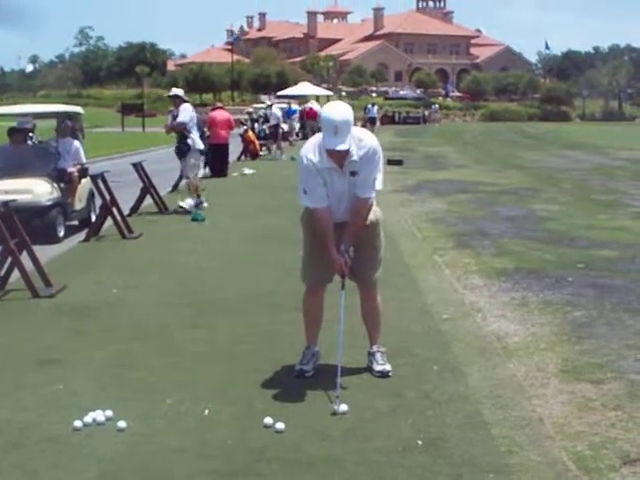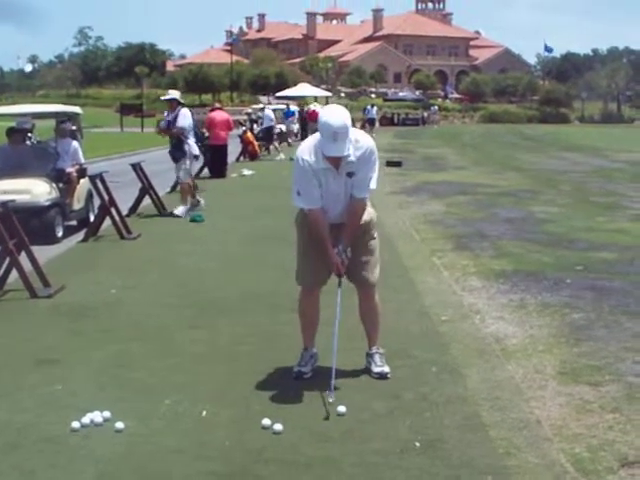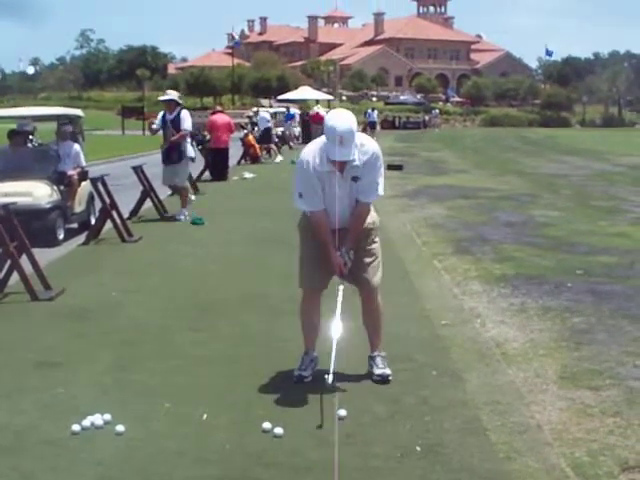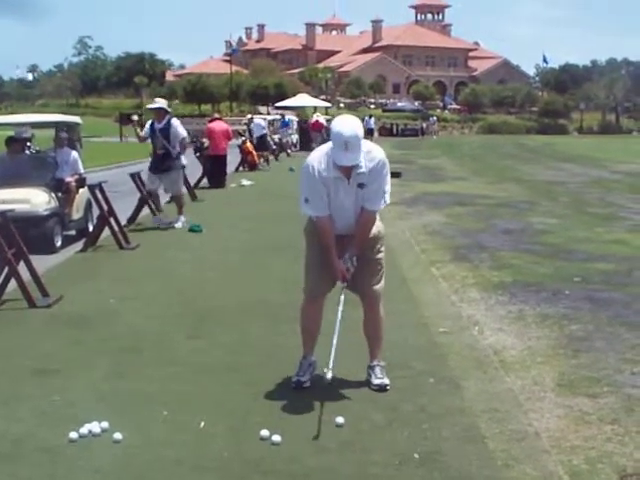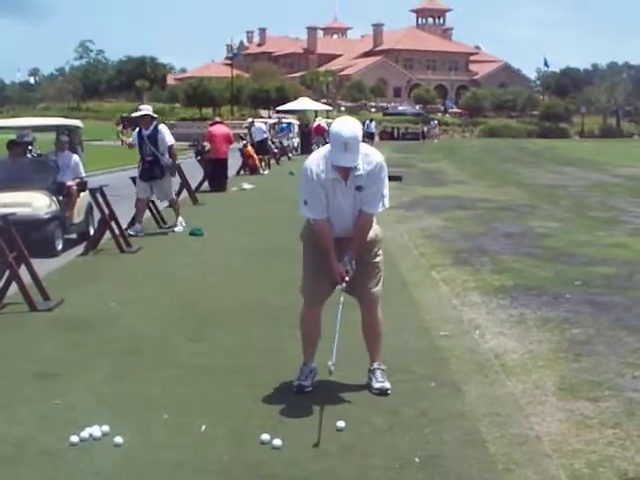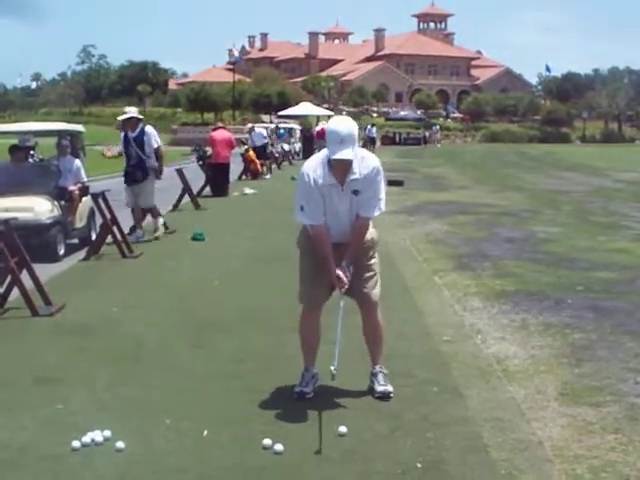
dt=0.2s
person 1, frame 1
left shoulder: (369, 145)
right shoulder: (309, 155)
left elbow: (363, 200)
right elbow: (320, 209)
left wrist: (348, 244)
right wrist: (332, 252)
left hip: (362, 219)
right hip: (321, 220)
left knee: (369, 285)
right knee: (314, 286)
left ankle: (375, 349)
right ankle: (311, 350)
person 1, frame 2
left shoulder: (365, 146)
right shoulder: (305, 156)
left elbow: (359, 200)
right elbow: (313, 210)
left wrist: (345, 244)
right wrist: (329, 251)
left hip: (356, 220)
right hip: (316, 222)
left knee: (367, 285)
right knee: (309, 287)
left ankle: (374, 351)
right ankle: (308, 351)
person 1, frame 3
left shoulder: (370, 151)
right shoulder: (309, 159)
left elbow: (364, 204)
right elbow: (316, 212)
left wrist: (348, 246)
right wrist: (331, 253)
left hip: (359, 224)
right hip: (319, 226)
left knee: (370, 289)
right knee: (311, 291)
left ankle: (376, 354)
right ankle: (309, 355)
person 1, frame 4
left shoulder: (376, 159)
right shoulder: (315, 164)
left elbow: (370, 211)
right elbow: (322, 217)
left wrist: (353, 253)
right wrist: (335, 259)
left hip: (365, 232)
right hip: (324, 232)
left knee: (372, 298)
right knee: (313, 296)
left ankle: (375, 363)
right ankle: (307, 360)
person 1, frame 5
left shoulder: (374, 162)
right shoulder: (313, 167)
left elbow: (367, 215)
right elbow: (320, 220)
left wrist: (351, 256)
right wrist: (333, 262)
left hip: (362, 236)
right hip: (322, 237)
left knee: (370, 301)
right knee: (312, 301)
left ankle: (376, 367)
right ankle: (308, 366)
person 1, frame 6
left shoulder: (371, 166)
right shoulder: (310, 172)
left elbow: (364, 219)
right elbow: (317, 227)
left wrist: (348, 262)
right wrist: (331, 268)
left hip: (358, 240)
right hip: (318, 242)
left knee: (370, 304)
right knee: (311, 307)
left ankle: (377, 370)
right ankle: (309, 372)
person 2, frame 1
left shoulder: (186, 107)
right shoulder: (174, 113)
left elbow: (180, 125)
right elbow: (169, 130)
left wrist: (171, 126)
right wrist: (172, 127)
left hip: (192, 145)
right hip: (184, 146)
left knee: (190, 173)
right knee: (191, 174)
left ankle: (191, 200)
right ankle: (198, 200)
person 2, frame 2
left shoulder: (184, 112)
right shoulder: (168, 115)
left elbow: (179, 131)
right elbow: (160, 130)
left wrist: (166, 131)
right wrist: (160, 126)
left hip: (187, 149)
right hip: (177, 149)
left knee: (183, 178)
right knee: (186, 178)
left ankle: (183, 206)
right ankle: (196, 200)
person 2, frame 3
left shoulder: (183, 113)
right shoulder: (163, 115)
left elbow: (185, 133)
right elbow: (154, 131)
left wrist: (170, 141)
right wrist: (151, 124)
left hip: (181, 152)
right hip: (169, 152)
left knee: (181, 182)
right knee: (169, 182)
left ankle: (184, 210)
right ankle: (187, 197)
person 2, frame 4
left shoulder: (173, 122)
right shoulder: (151, 124)
left elbow: (184, 141)
right elbow: (142, 138)
left wrist: (177, 158)
right wrist: (135, 127)
left hip: (172, 160)
right hip: (157, 161)
left knee: (176, 191)
right knee: (151, 189)
left ankle: (181, 217)
right ankle: (160, 214)
person 2, frame 5
left shoulder: (161, 128)
right shoulder: (139, 131)
left elbow: (172, 147)
right elbow: (131, 144)
left wrist: (173, 165)
left hip: (161, 168)
right hip: (145, 168)
left knee: (169, 197)
right knee: (141, 197)
left ankle: (179, 220)
right ankle: (138, 226)
person 2, frame 6
left shoulder: (147, 130)
right shoulder: (125, 134)
left elbow: (158, 150)
right elbow: (123, 151)
left wrist: (160, 169)
left hip: (147, 171)
right hip: (132, 172)
left knee: (146, 202)
right knee: (134, 204)
left ankle: (158, 219)
right ankle: (139, 230)
